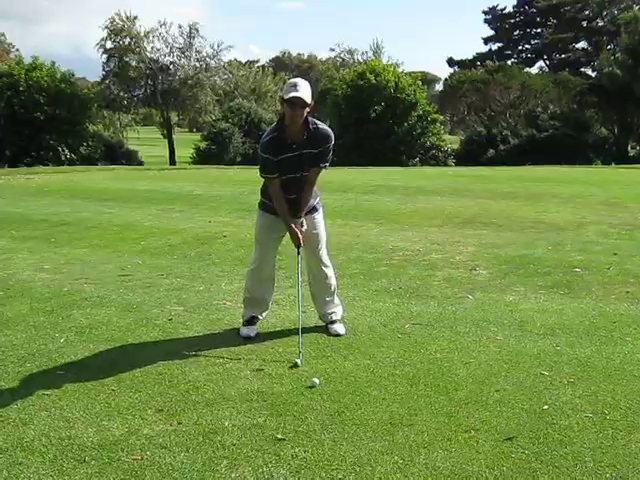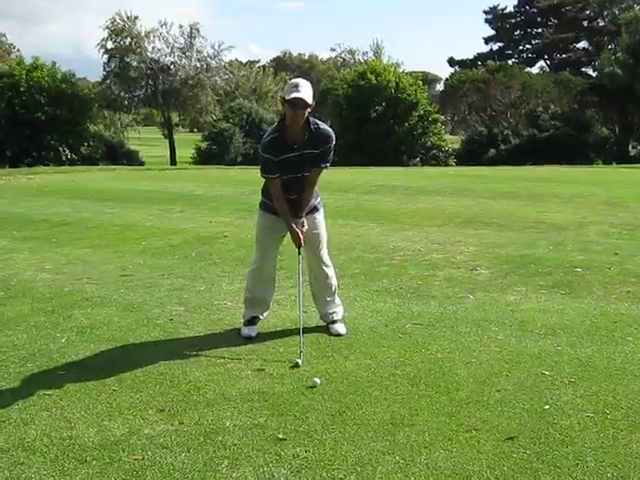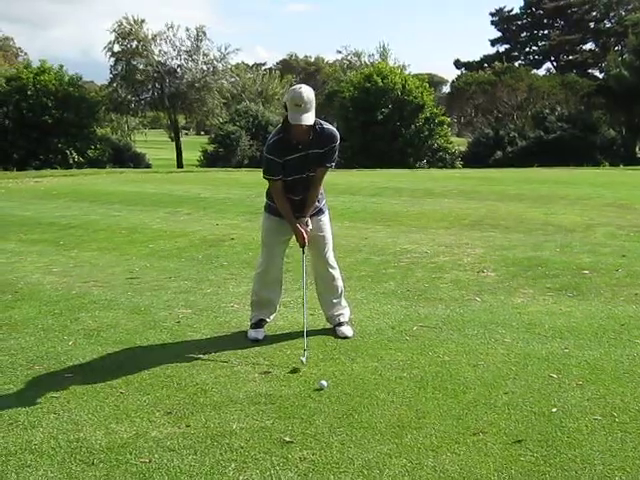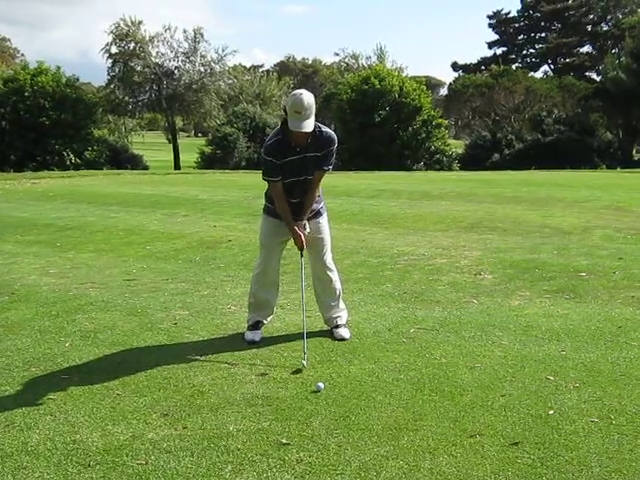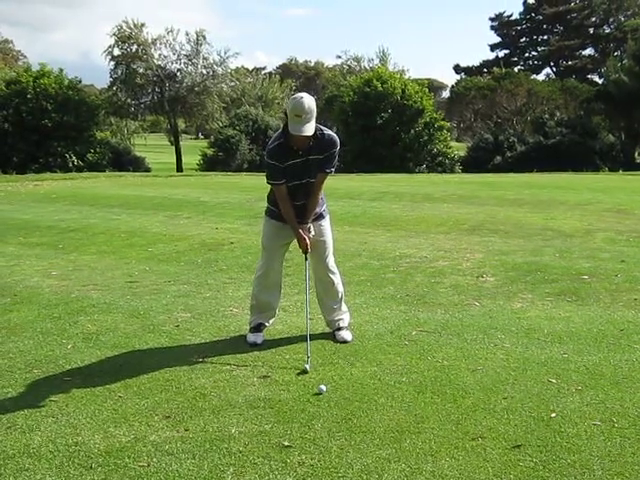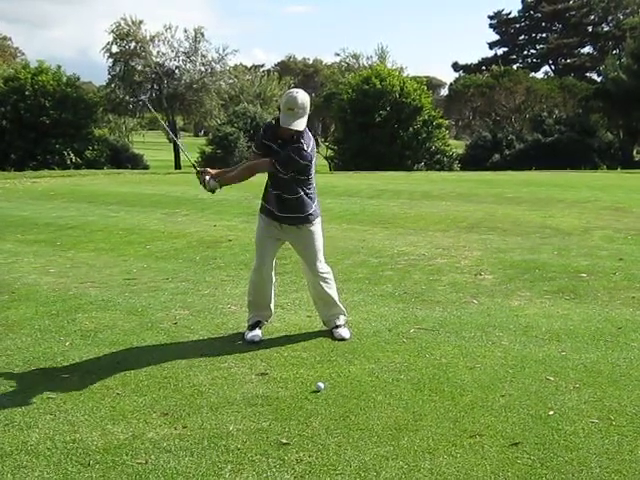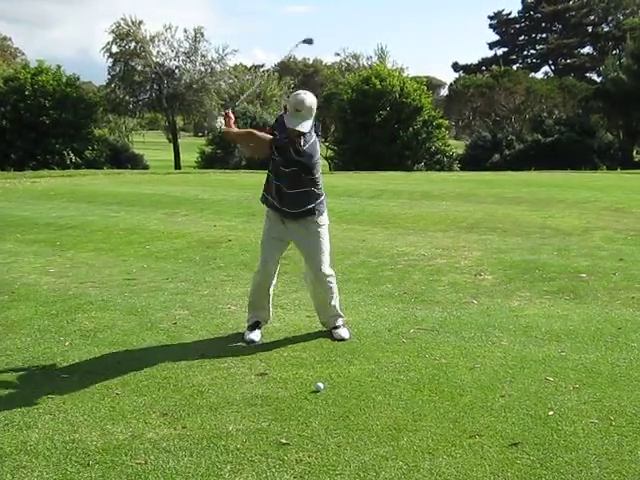
dt=0.7s
person 1, frame 1
left shoulder: (323, 135)
right shoulder: (269, 141)
left elbow: (311, 181)
right elbow: (274, 189)
left wrist: (300, 217)
right wrist: (290, 224)
left hip: (309, 207)
right hip: (273, 209)
left knee: (319, 262)
right knee: (261, 262)
left ankle: (331, 315)
right ankle: (251, 316)
person 1, frame 2
left shoulder: (324, 136)
right shoulder: (270, 142)
left elbow: (312, 182)
right elbow: (275, 189)
left wrist: (301, 218)
right wrist: (290, 225)
left hip: (310, 207)
right hip: (274, 209)
left knee: (321, 261)
right knee: (263, 263)
left ankle: (332, 315)
right ankle: (252, 316)
person 1, frame 3
left shoulder: (329, 136)
right shoulder: (274, 144)
left elbow: (317, 181)
right elbow: (277, 190)
left wrist: (306, 219)
right wrist: (294, 225)
left hip: (315, 210)
right hip: (279, 212)
left knee: (326, 263)
right knee: (268, 265)
left ankle: (339, 317)
right ankle: (259, 319)
person 1, frame 4
left shoulder: (327, 139)
right shoulder: (273, 146)
left elbow: (315, 184)
right elbow: (277, 192)
left wrist: (303, 221)
right wrist: (292, 228)
left hip: (313, 212)
right hip: (277, 214)
left knee: (324, 265)
right knee: (266, 266)
left ankle: (336, 319)
right ankle: (256, 321)
person 1, frame 5
left shoulder: (329, 141)
right shoulder: (275, 149)
left elbow: (317, 187)
right elbow: (281, 195)
left wrist: (307, 224)
right wrist: (297, 231)
left hip: (316, 215)
right hip: (279, 217)
left knee: (326, 268)
right knee: (268, 268)
left ankle: (338, 321)
right ankle: (258, 322)
person 1, frame 6
left shoulder: (302, 149)
right shoulder: (270, 130)
left elbow: (258, 167)
right elbow: (253, 162)
left wrist: (220, 180)
right wrist: (220, 175)
left hip: (303, 219)
right hip: (271, 214)
left knee: (317, 270)
right knee: (262, 268)
left ankle: (335, 319)
right ankle: (257, 319)
person 1, frame 7
left shoulder: (304, 146)
right shoulder: (282, 124)
left elbow: (262, 143)
right elbow: (258, 149)
left wrist: (230, 132)
right wrist: (234, 131)
left hip: (311, 216)
right hip: (279, 215)
left knee: (320, 271)
right knee: (265, 269)
left ankle: (333, 320)
right ankle: (256, 321)
